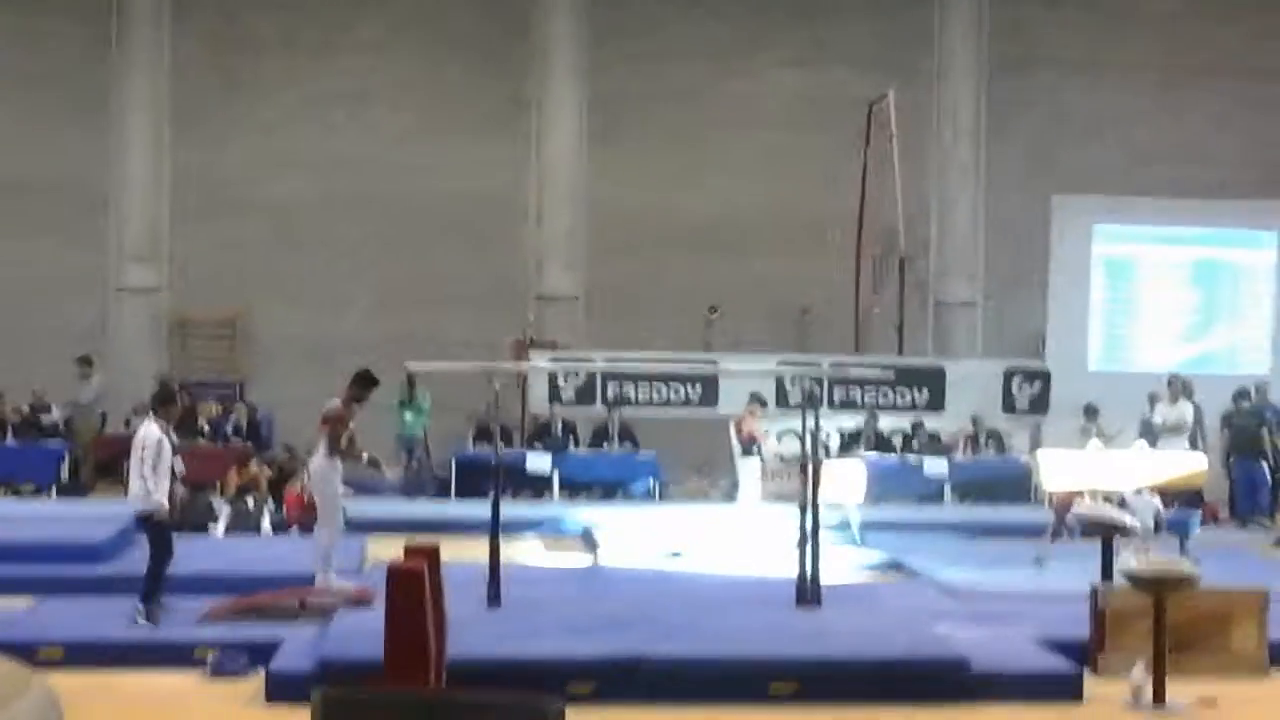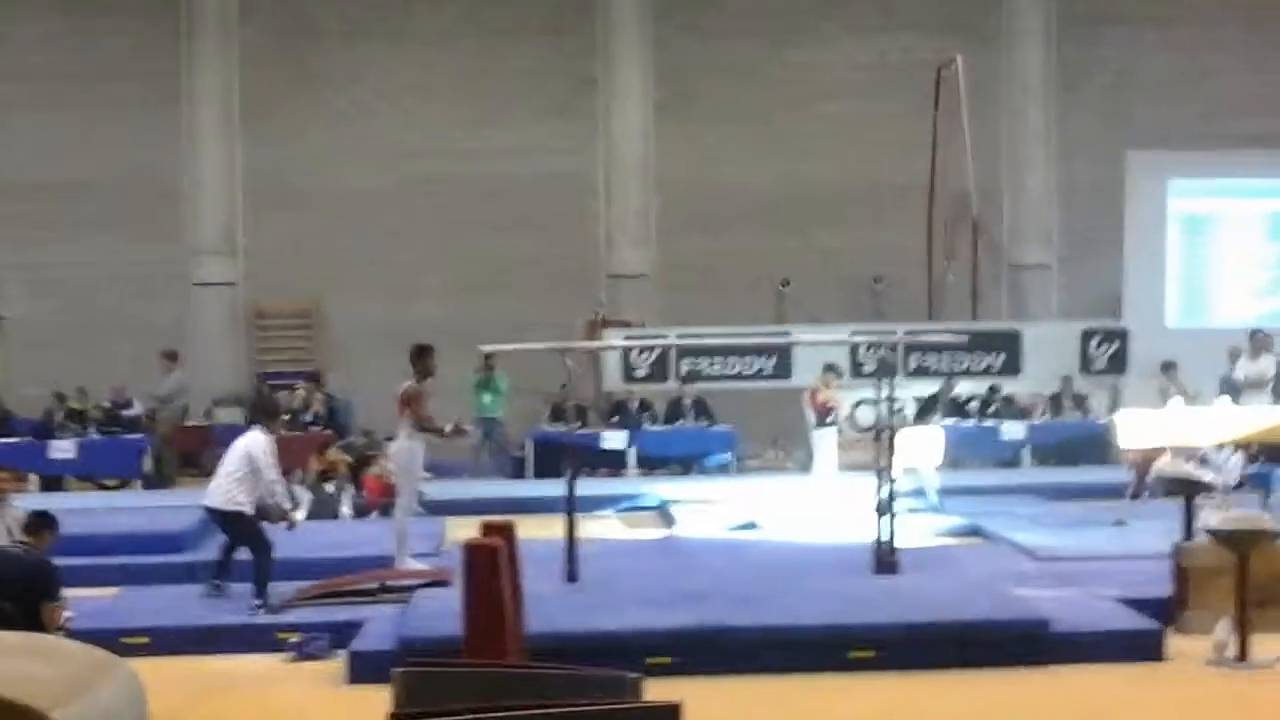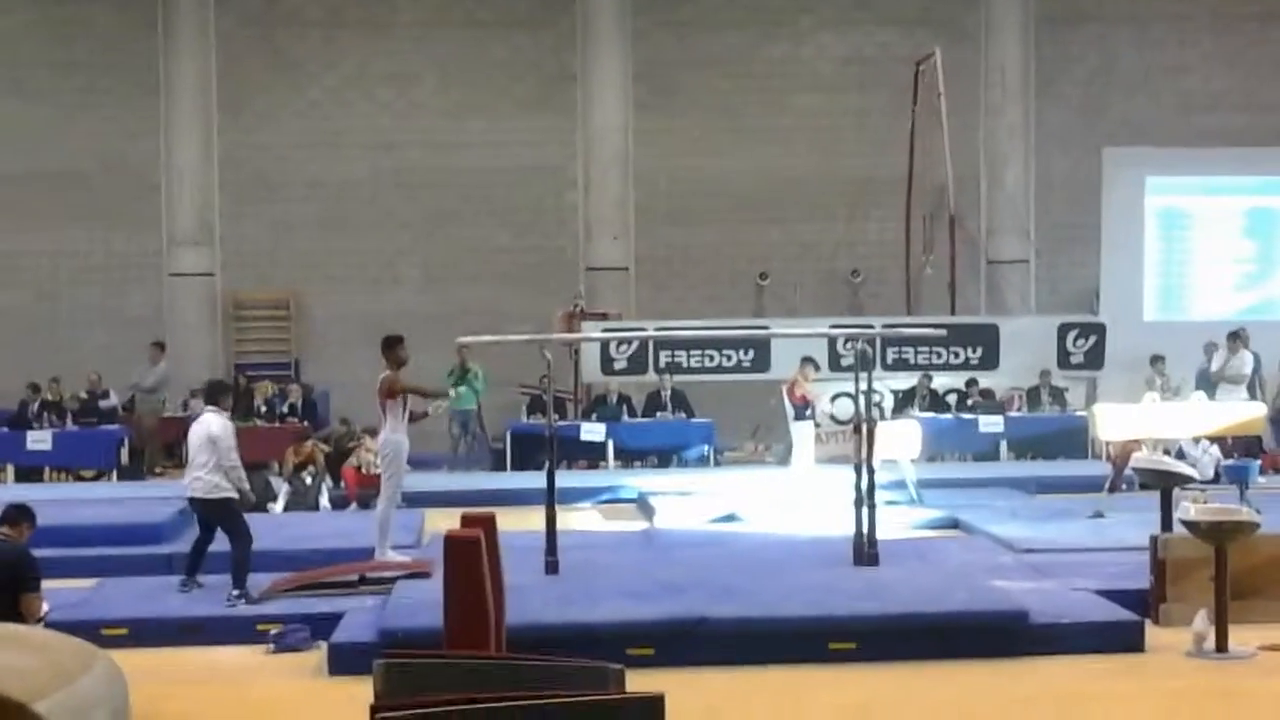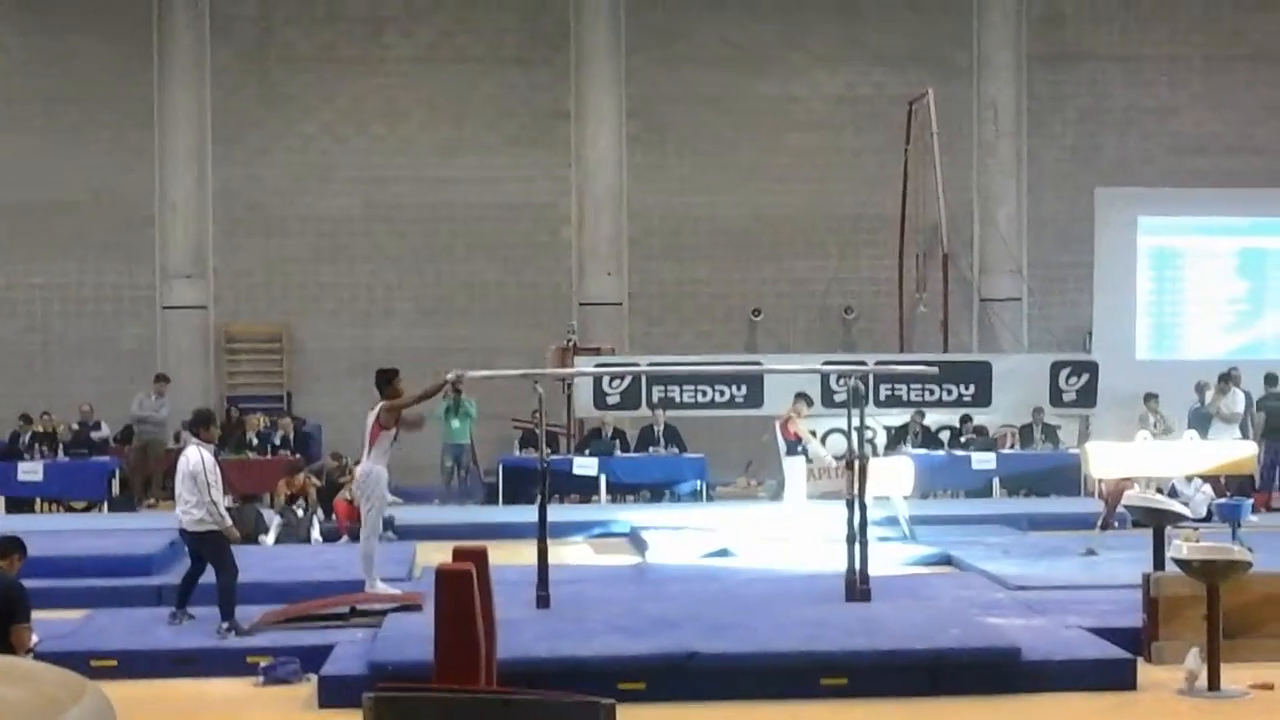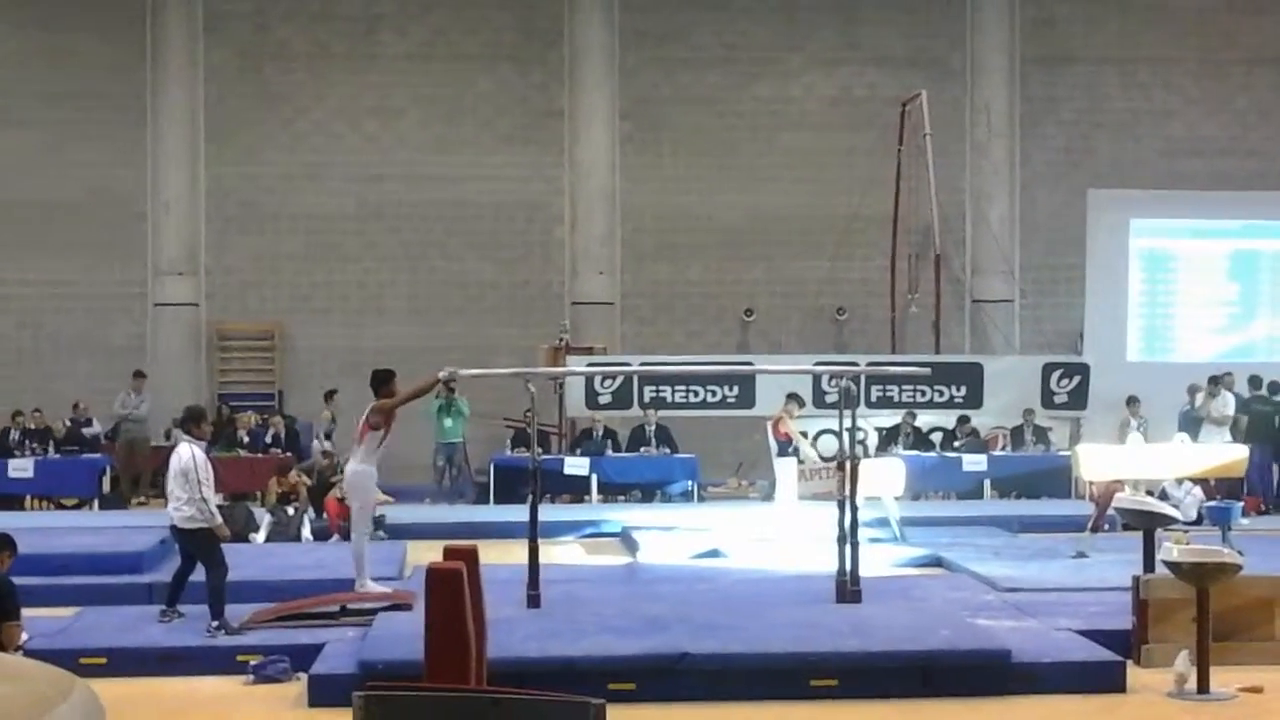
dt=0.7s
person 1, frame 1
left shoulder: (161, 430)
right shoulder: (152, 433)
right elbow: (146, 471)
left wrist: (163, 501)
right wrist: (158, 504)
left hip: (157, 502)
right hip: (151, 505)
left knee: (161, 551)
right knee: (161, 553)
left ankle: (151, 598)
right ankle: (144, 606)
person 1, frame 2
left shoulder: (248, 438)
right shoulder: (262, 442)
right elbow: (271, 479)
left wrist: (267, 508)
right wrist: (286, 509)
left hip: (215, 501)
right hip: (231, 505)
left knee: (235, 539)
right knee: (262, 549)
left ankle: (217, 582)
right ankle: (259, 601)
person 1, frame 3
left shoulder: (196, 424)
right shoulder: (221, 424)
right elbow: (230, 463)
right wrist: (246, 490)
left hip: (197, 492)
right hip: (217, 493)
left knee: (205, 535)
right knee: (242, 539)
left ankle: (188, 579)
right ankle: (238, 592)
person 1, frame 4
left shoulder: (187, 454)
right shoulder: (203, 458)
right elbow: (211, 498)
left wrist: (223, 524)
right wrist: (228, 526)
left hip: (189, 523)
right hip: (204, 525)
left knee: (197, 566)
right knee: (228, 571)
left ankle: (179, 611)
right ankle: (227, 624)
person 1, frame 5
left shoulder: (180, 451)
right shoulder: (195, 454)
right elbow: (201, 495)
left wrist: (213, 522)
right wrist: (218, 523)
left hip: (180, 520)
right hip: (195, 523)
left knee: (187, 564)
right knee: (217, 568)
left ankle: (169, 609)
right ankle: (216, 622)
person 2, frame 1
left shoulder: (347, 410)
right shoulder: (337, 412)
left elbow: (349, 444)
right elbow: (334, 449)
left wrist: (365, 457)
right wrist: (364, 458)
left hip: (329, 468)
right hip: (325, 468)
left knee: (325, 523)
right knee: (332, 524)
left ankle: (324, 574)
right ankle: (325, 576)
person 2, frame 2
left shoulder: (418, 389)
right shoulder: (414, 390)
left elbow: (424, 422)
right elbow: (421, 424)
left wrist: (448, 428)
right wrist: (449, 428)
left hip: (411, 448)
right hip: (407, 449)
left knee: (406, 505)
right knee: (405, 505)
left ankle: (402, 557)
right ankle: (401, 559)
person 2, frame 3
left shoulder: (394, 380)
right shoulder: (390, 379)
left elbow: (406, 415)
right elbow: (419, 390)
left wrist: (429, 412)
right wrist: (447, 393)
left hip: (397, 440)
right hip: (393, 441)
left knee: (390, 497)
right knee: (388, 497)
left ankle: (383, 549)
right ankle: (381, 551)
person 2, frame 4
left shoulder: (386, 409)
right shoulder: (390, 407)
left elbow: (410, 424)
right elbow: (421, 397)
left wrist: (419, 420)
right wrist: (448, 380)
left hip: (371, 470)
right hip: (373, 472)
left knee: (371, 529)
right knee: (371, 529)
left ankle: (372, 580)
right ankle: (372, 582)
person 2, frame 5
left shoulder: (382, 408)
right shoulder: (381, 408)
left elbow: (409, 394)
right elbow: (413, 394)
left wrist: (438, 378)
right wrist: (439, 378)
left hip: (362, 470)
right hip: (361, 471)
left knee: (362, 528)
right knee: (360, 528)
left ankle: (362, 579)
right ankle: (362, 581)
